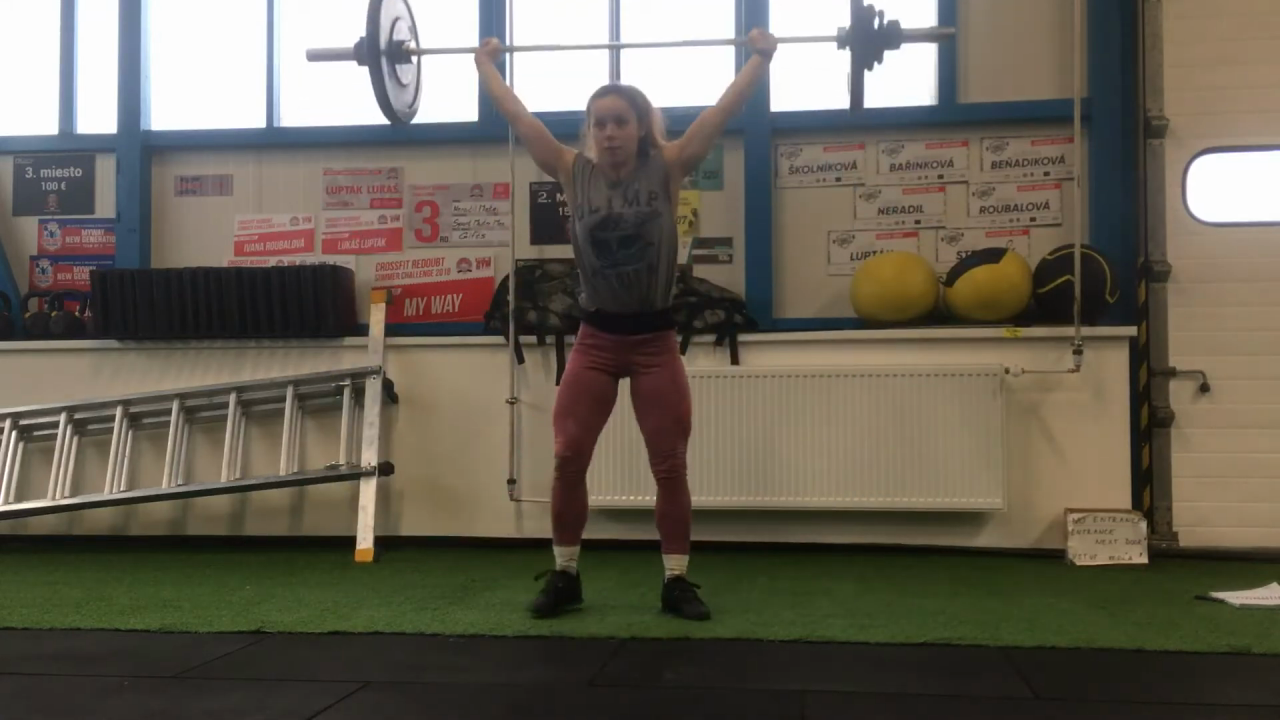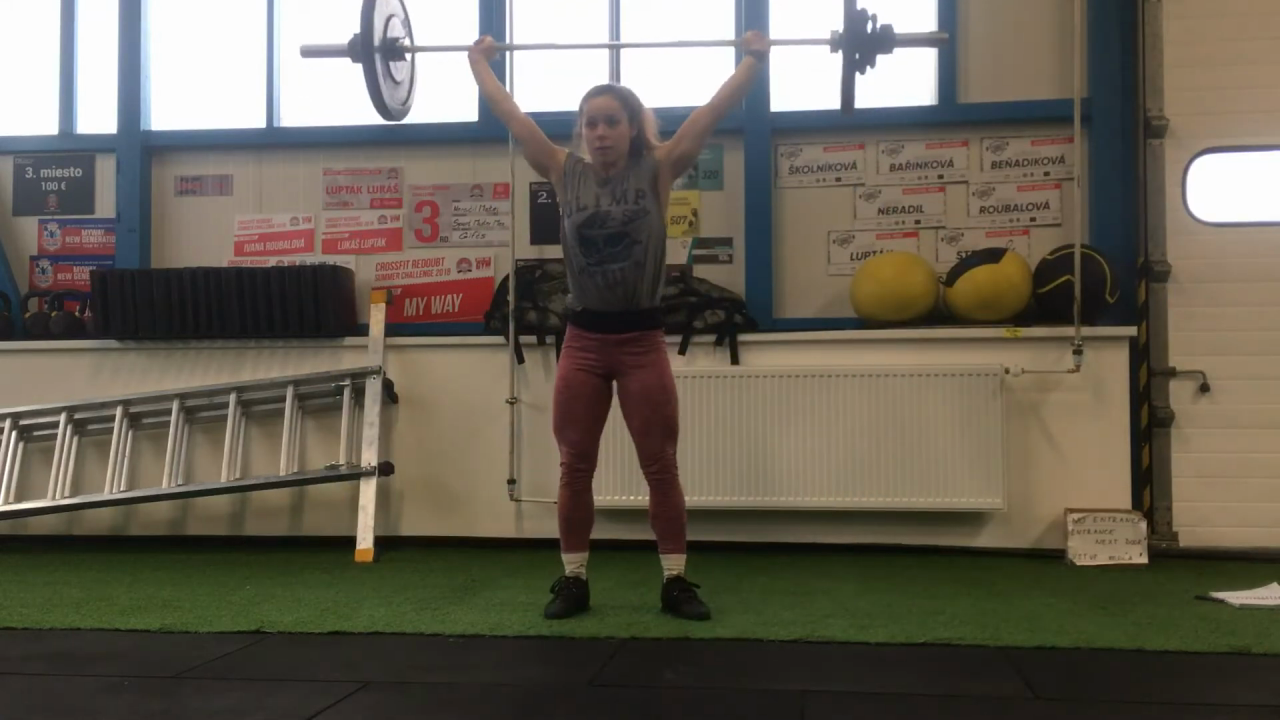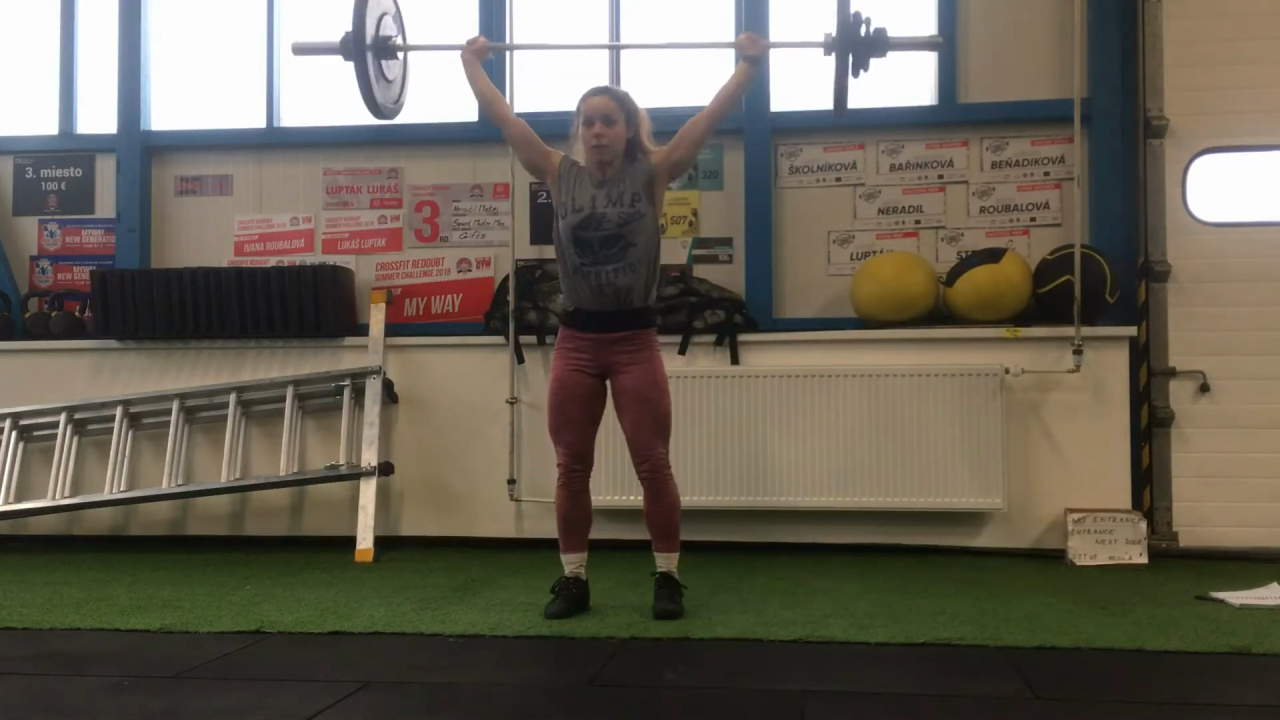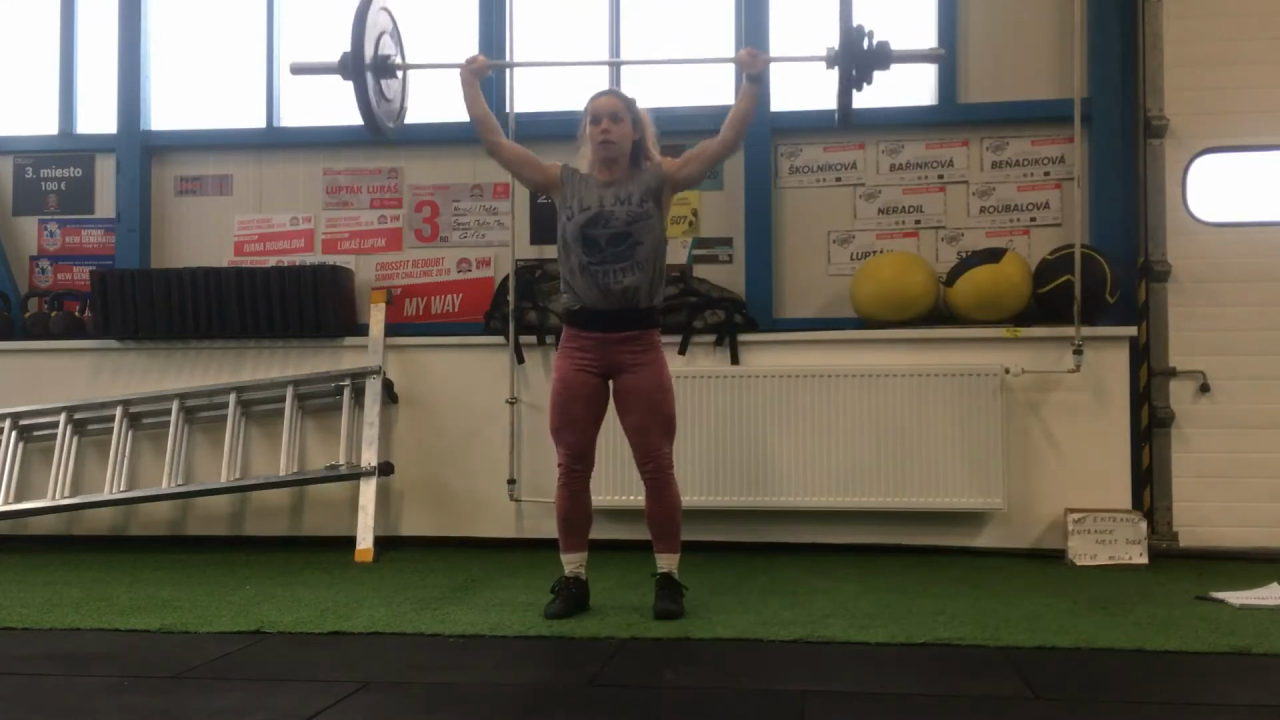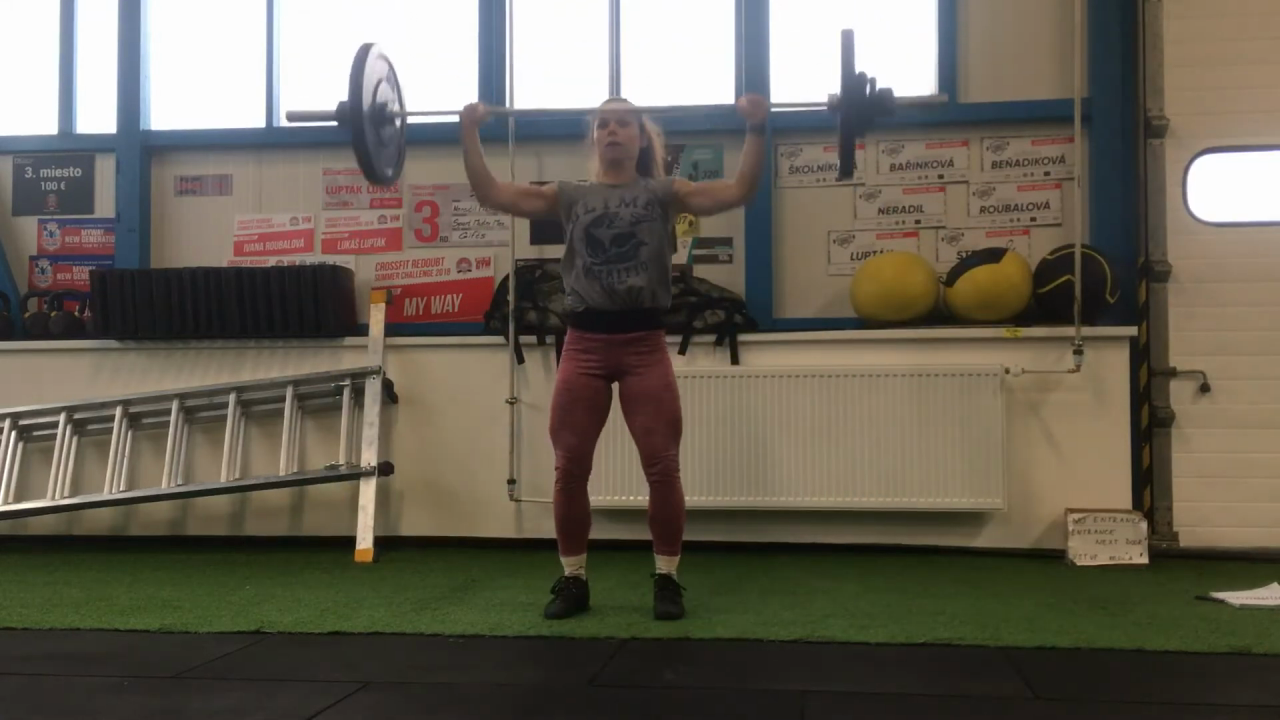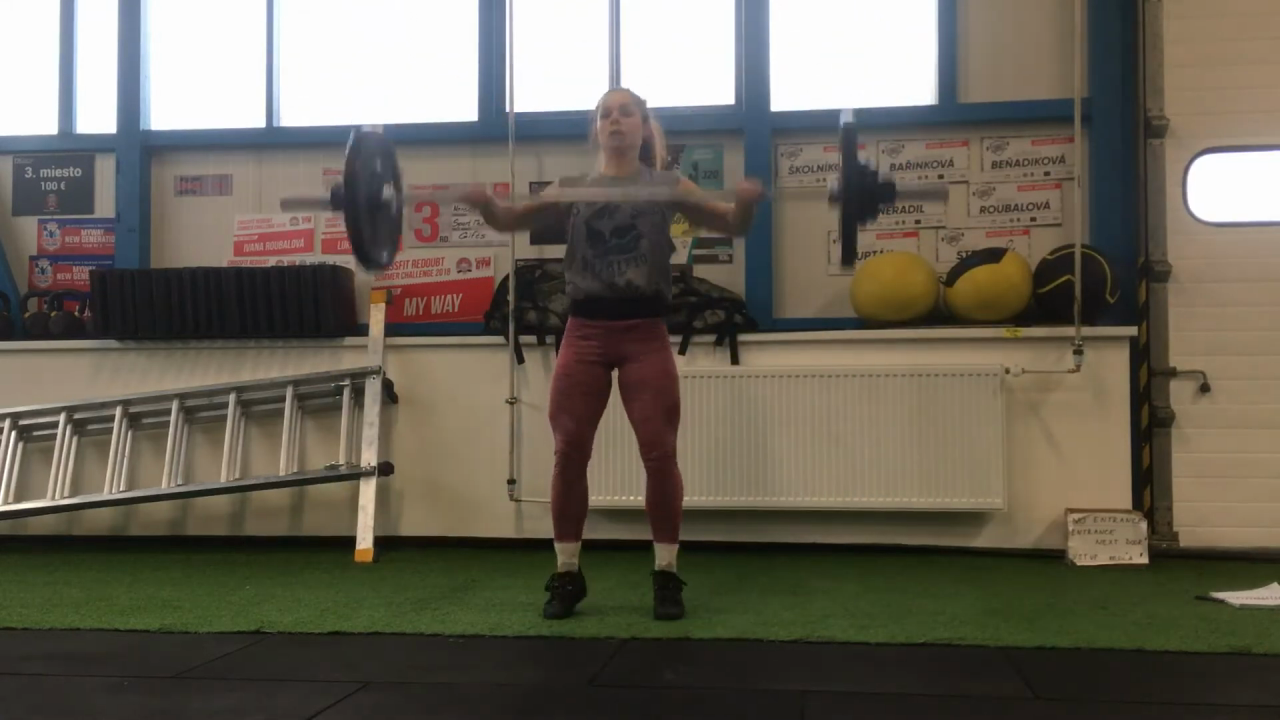
dt=0.2s
person 1, frame 1
left shoulder: (666, 171)
right shoulder: (574, 173)
left elbow: (722, 111)
right elbow: (518, 117)
left wrist: (761, 56)
right wrist: (486, 63)
left hip: (654, 340)
right hip: (595, 340)
left knee: (670, 467)
right knee: (568, 460)
left ankle: (676, 581)
right ankle: (564, 577)
person 1, frame 2
left shoulder: (656, 171)
right shoulder: (565, 172)
left elbow: (711, 112)
right elbow: (512, 115)
left wrist: (753, 58)
right wrist: (480, 60)
left hip: (641, 338)
right hip: (583, 339)
left knee: (660, 467)
right knee: (574, 467)
left ankle: (676, 583)
right ankle: (573, 581)
person 1, frame 3
left shoulder: (652, 174)
right shoulder: (559, 175)
left elbow: (709, 117)
right elbow: (504, 118)
left wrist: (747, 62)
right wrist: (472, 61)
left hip: (634, 338)
right hip: (576, 339)
left knee: (653, 464)
right knee: (572, 467)
left ankle: (666, 578)
right ankle: (573, 580)
person 1, frame 4
left shoulder: (658, 180)
right shoulder: (563, 183)
left elbow: (727, 141)
right elbow: (495, 143)
left wrist: (751, 80)
right wrist: (471, 82)
left hip: (639, 339)
right hip: (580, 340)
left knee: (656, 464)
right knee: (572, 465)
left ankle: (667, 578)
right ankle: (572, 579)
person 1, frame 5
left shoulder: (664, 193)
right shoulder: (569, 196)
left elbow: (739, 191)
right elbow: (491, 194)
left wrist: (755, 128)
right wrist: (470, 131)
left hip: (644, 342)
right hip: (584, 342)
left knee: (663, 468)
right knee: (569, 468)
left ankle: (667, 580)
right ankle: (572, 581)
person 1, frame 6
left shoulder: (667, 185)
right shoulder: (571, 189)
left elbow: (730, 223)
right elbow: (507, 218)
left wrist: (746, 204)
right wrist: (484, 205)
left hip: (644, 330)
right hip: (585, 329)
left knee: (660, 453)
right knee: (569, 453)
left ankle: (666, 575)
right ankle: (566, 574)
